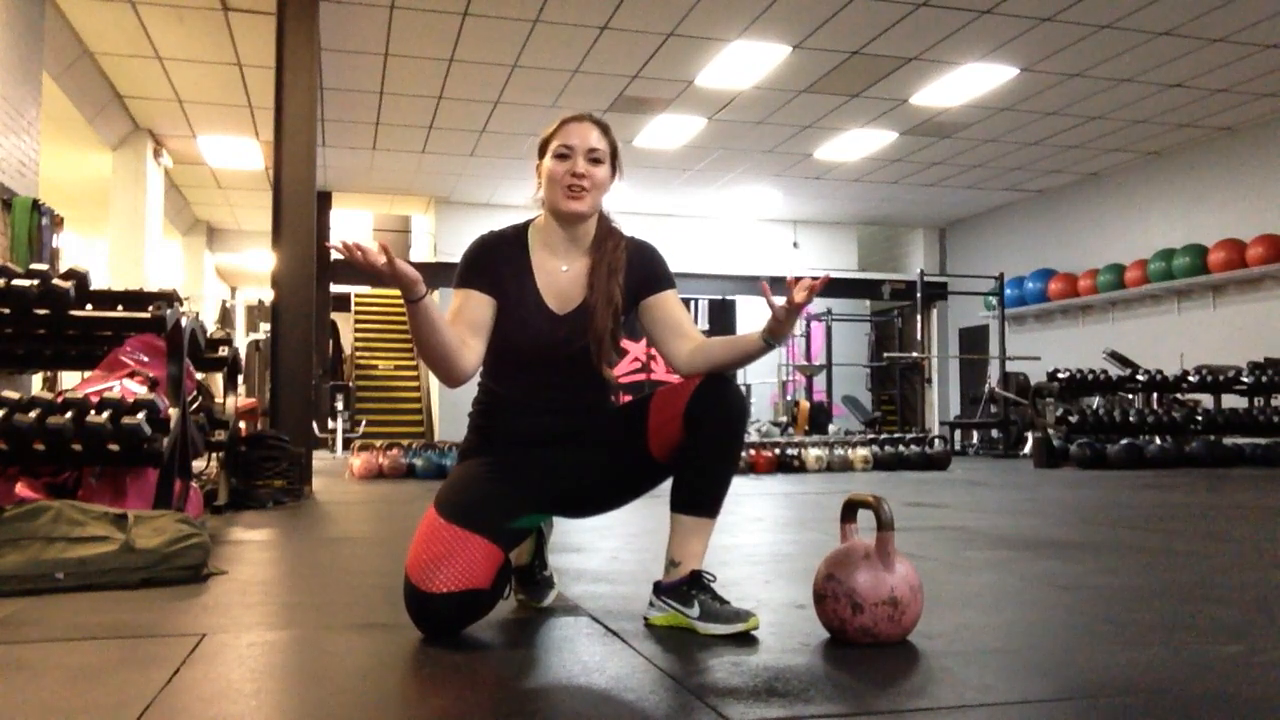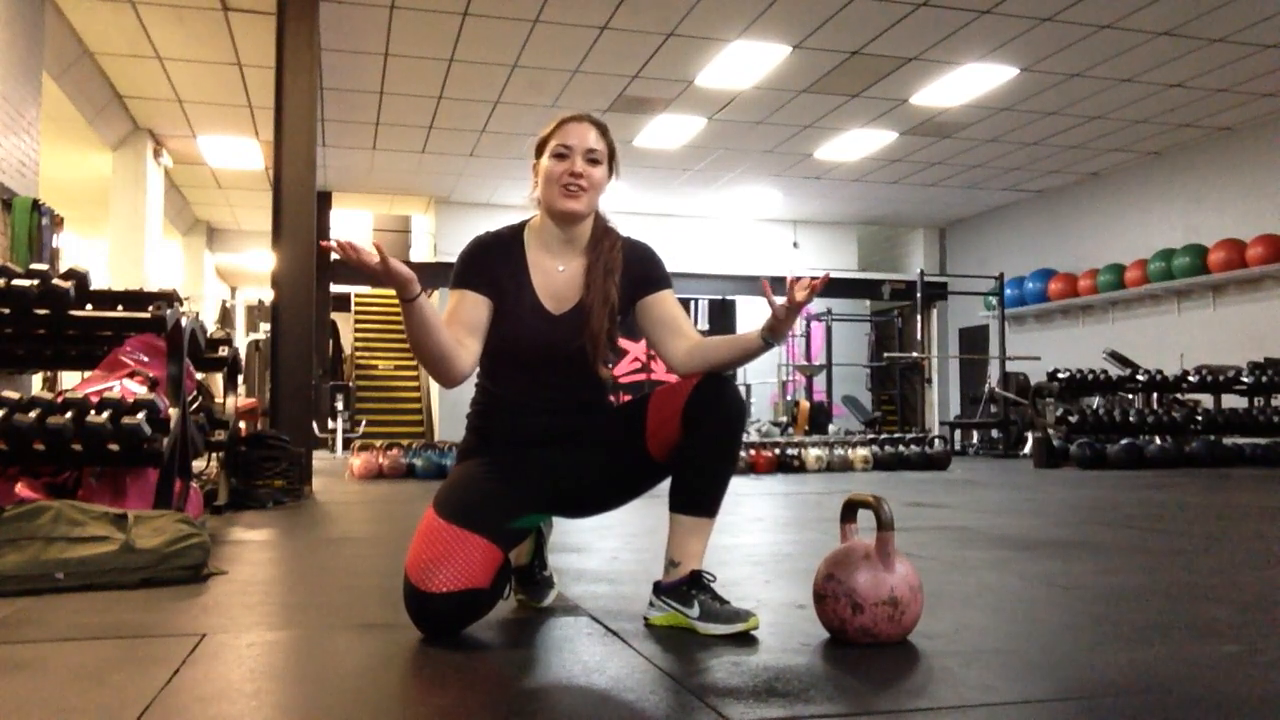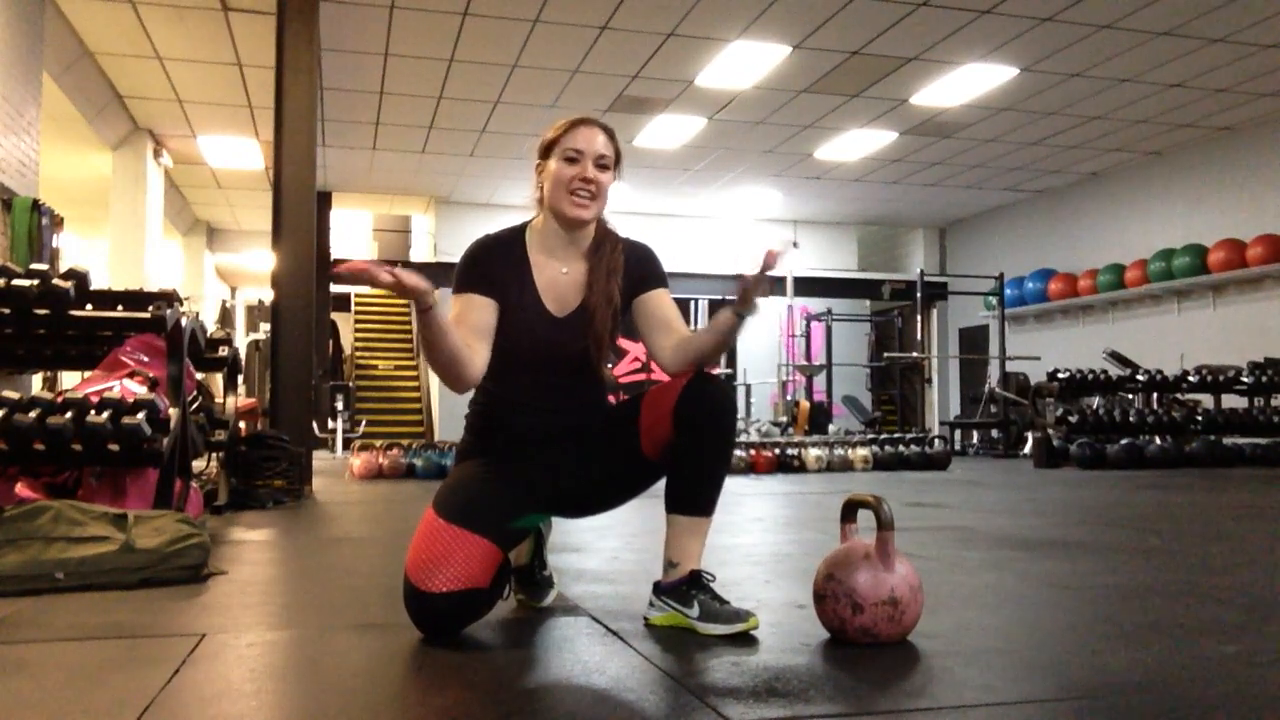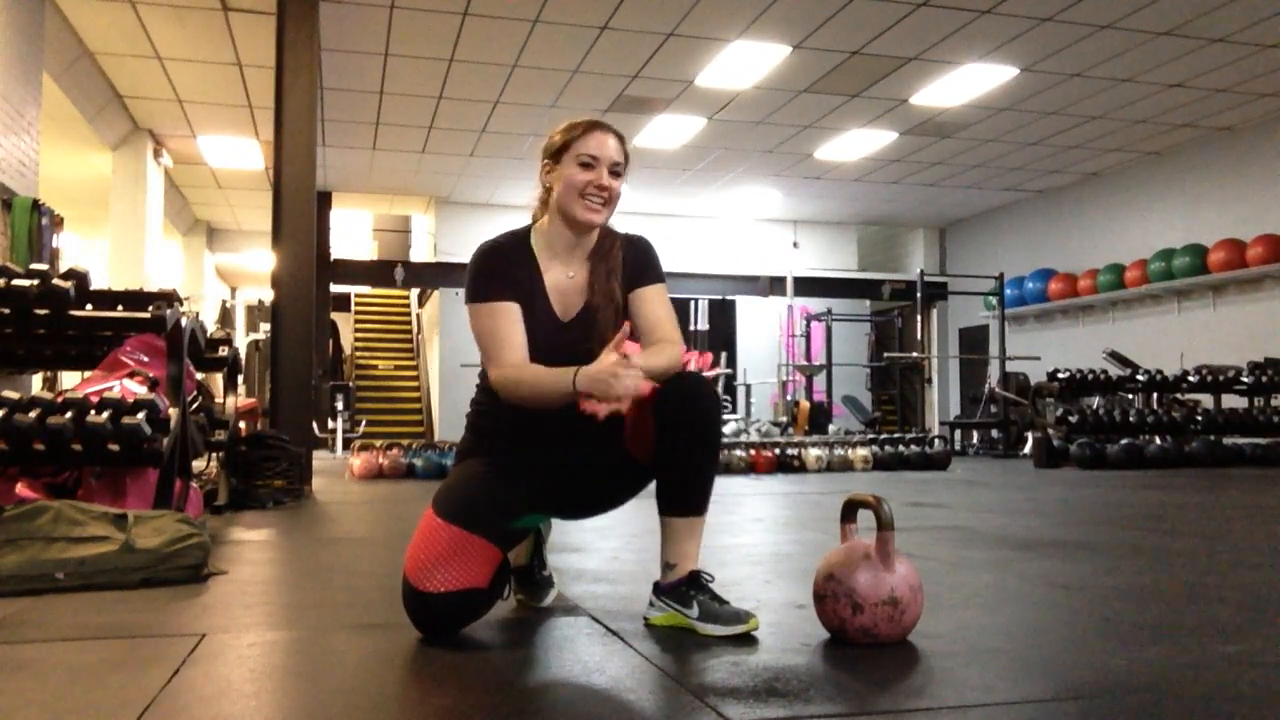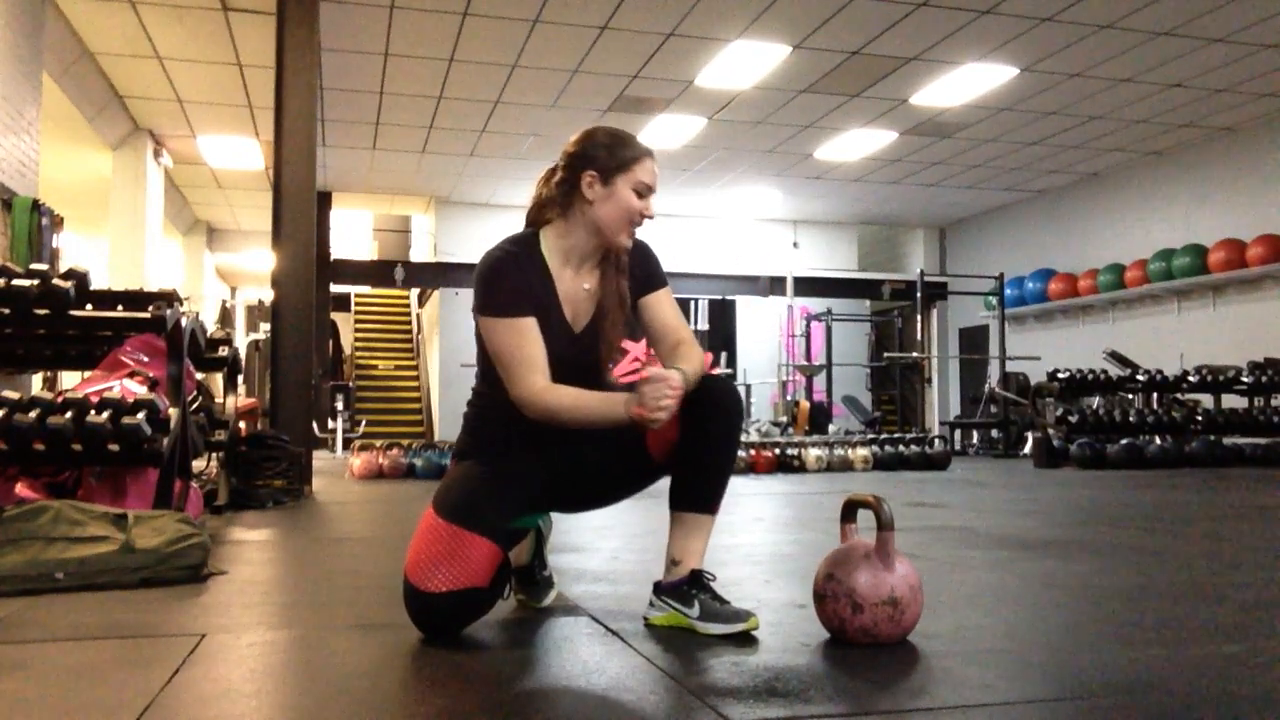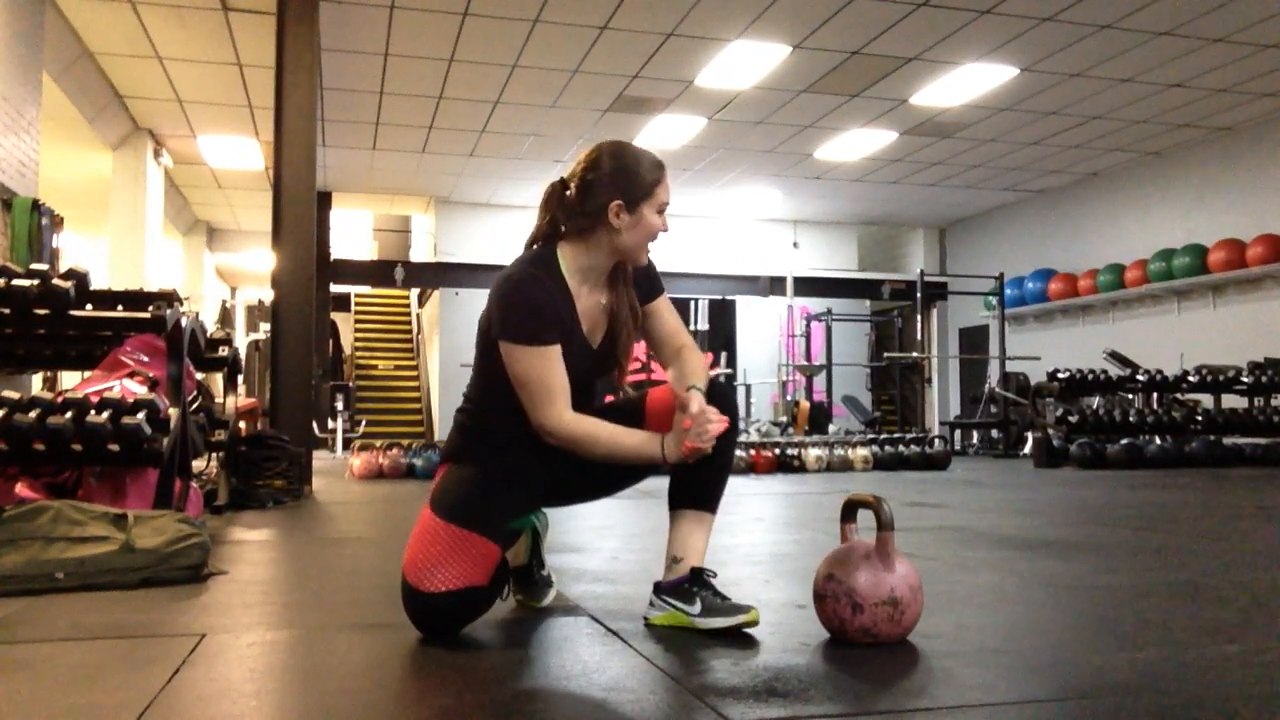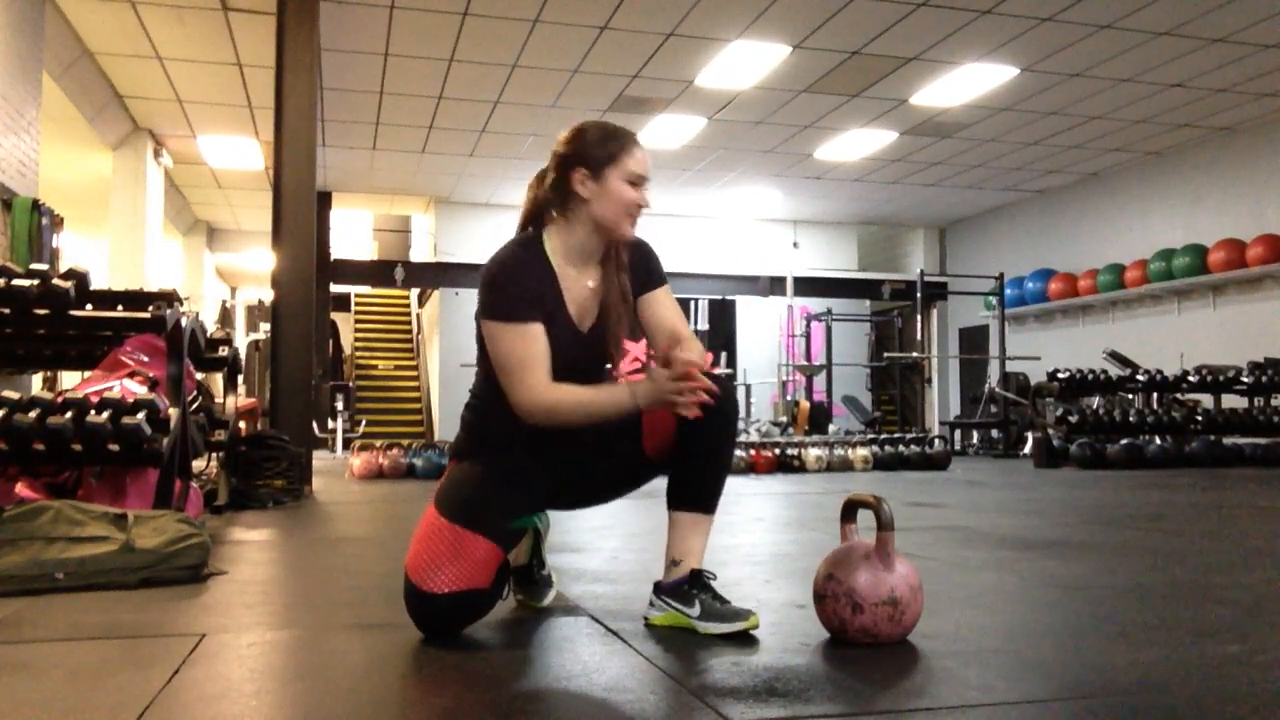
dt=0.4s
person 1, frame 1
left shoulder: (636, 261)
right shoulder: (493, 254)
left elbow: (689, 354)
right elbow: (457, 367)
left wrist: (771, 334)
right wrist: (414, 292)
left hip: (594, 450)
right hip: (504, 456)
left knee: (719, 401)
right knee: (437, 607)
left ankle: (679, 590)
right ankle: (523, 544)
person 1, frame 2
left shoulder: (633, 261)
right shoulder: (489, 255)
left elbow: (686, 354)
right elbow: (453, 367)
left wrist: (770, 333)
right wrist: (409, 292)
left hip: (592, 448)
right hip: (503, 456)
left knee: (717, 400)
right knee: (437, 608)
left ankle: (679, 589)
right ankle: (523, 544)
person 1, frame 3
left shoulder: (632, 261)
right shoulder: (491, 257)
left elbow: (675, 354)
right elbow: (463, 372)
left wrist: (738, 310)
right wrist: (424, 303)
left hip: (590, 449)
right hip: (502, 457)
left knee: (709, 399)
right knee: (436, 607)
left ankle: (678, 588)
right ankle: (522, 545)
person 1, frame 4
left shoulder: (634, 256)
right shoulder: (498, 260)
left elbow: (669, 351)
right elbow: (507, 376)
left wrist: (626, 374)
right wrist: (583, 380)
left hip: (594, 449)
right hip: (507, 455)
left knee: (693, 396)
right knee: (435, 608)
left ankle: (678, 590)
right ankle: (523, 542)
person 1, frame 5
left shoulder: (635, 261)
right shoulder: (507, 268)
left elbow: (684, 347)
right elbow: (532, 394)
left wrist: (674, 380)
right wrist: (633, 404)
left hip: (588, 448)
right hip: (505, 454)
left knee: (716, 399)
right knee: (436, 607)
left ankle: (679, 588)
right ankle: (522, 542)
person 1, frame 6
left shoulder: (634, 272)
right shoulder: (526, 289)
left elbow: (681, 350)
right elbow: (553, 421)
left wrist: (693, 397)
right wrist: (667, 447)
left hip: (578, 446)
right hip: (497, 455)
left knee: (715, 402)
right knee: (435, 608)
left ankle: (680, 588)
right ankle: (520, 542)
person 1, frame 7
left shoulder: (635, 260)
right shoulder: (513, 271)
left elbow: (685, 344)
right elbow: (534, 400)
left wrist: (676, 365)
right wrist: (645, 391)
left hip: (586, 444)
right hip: (504, 455)
left knee: (710, 400)
right knee: (438, 608)
left ankle: (679, 588)
right ankle: (521, 541)
